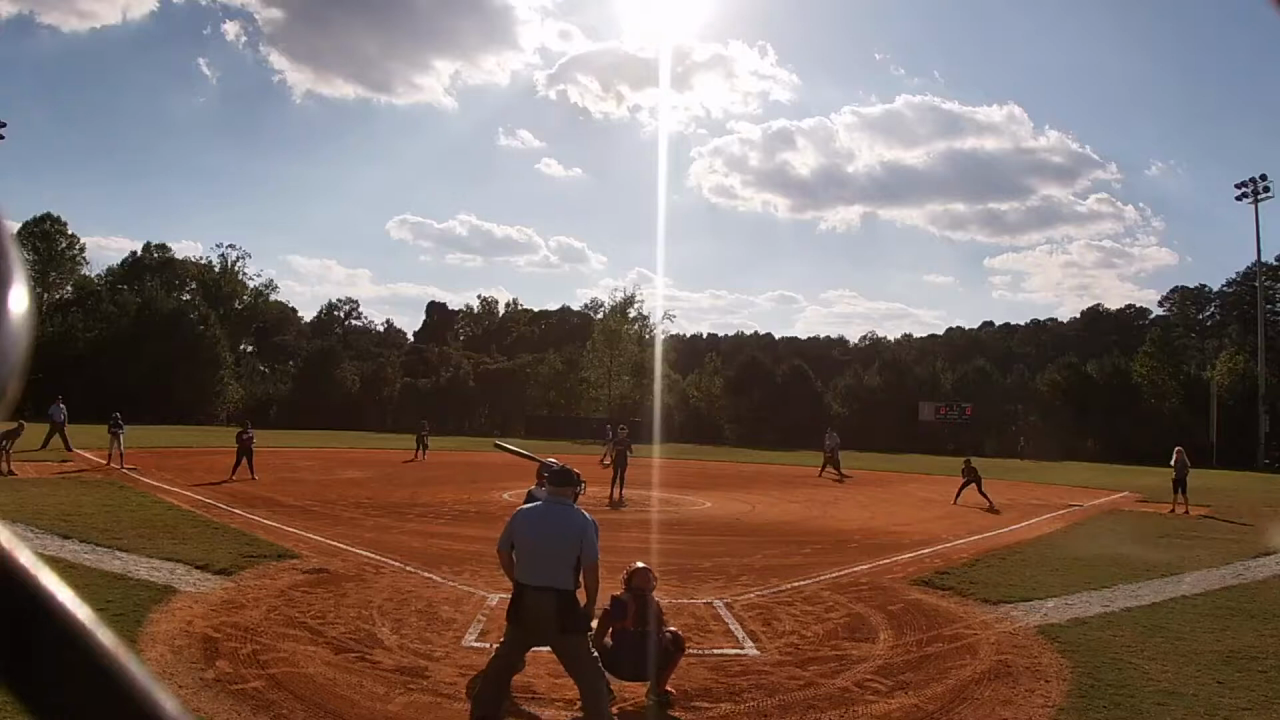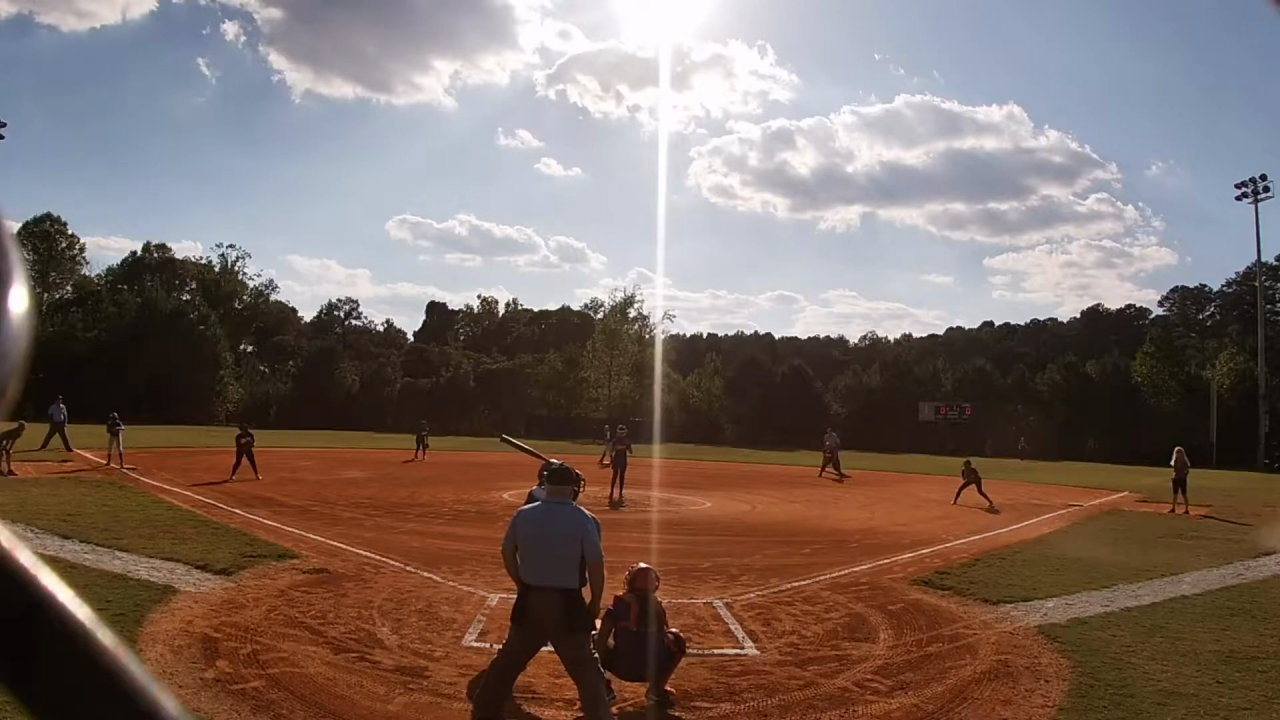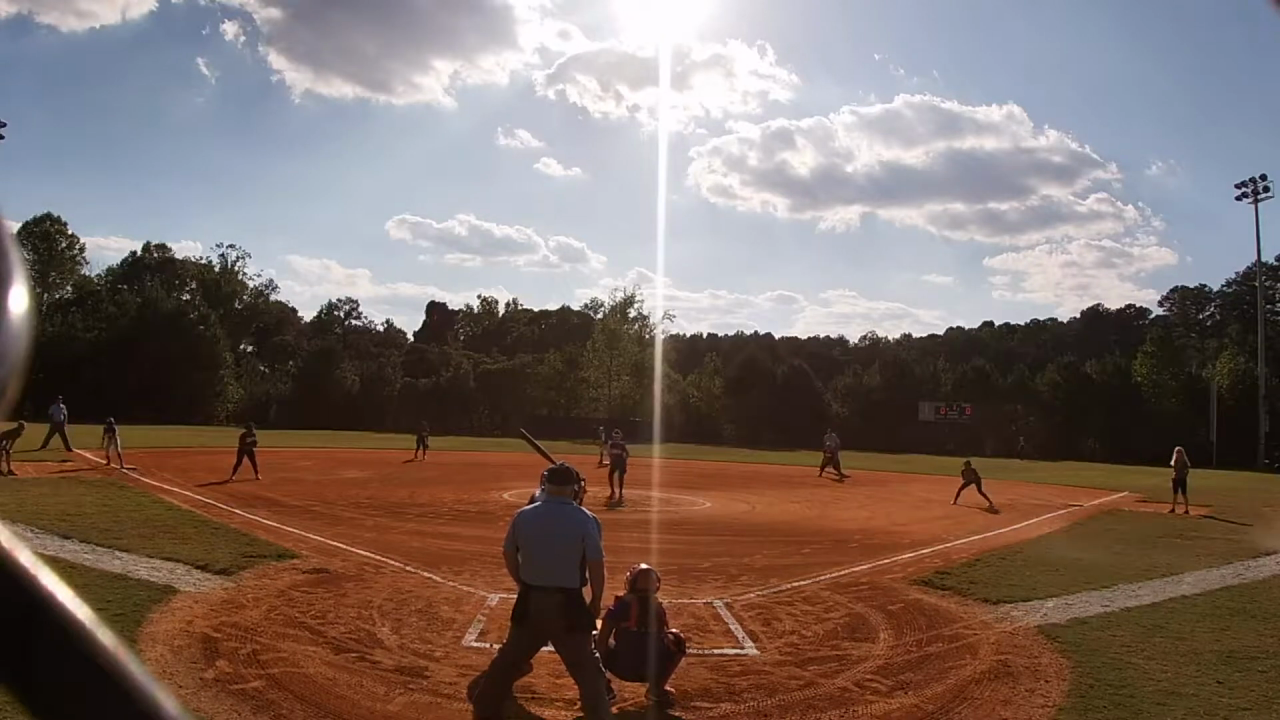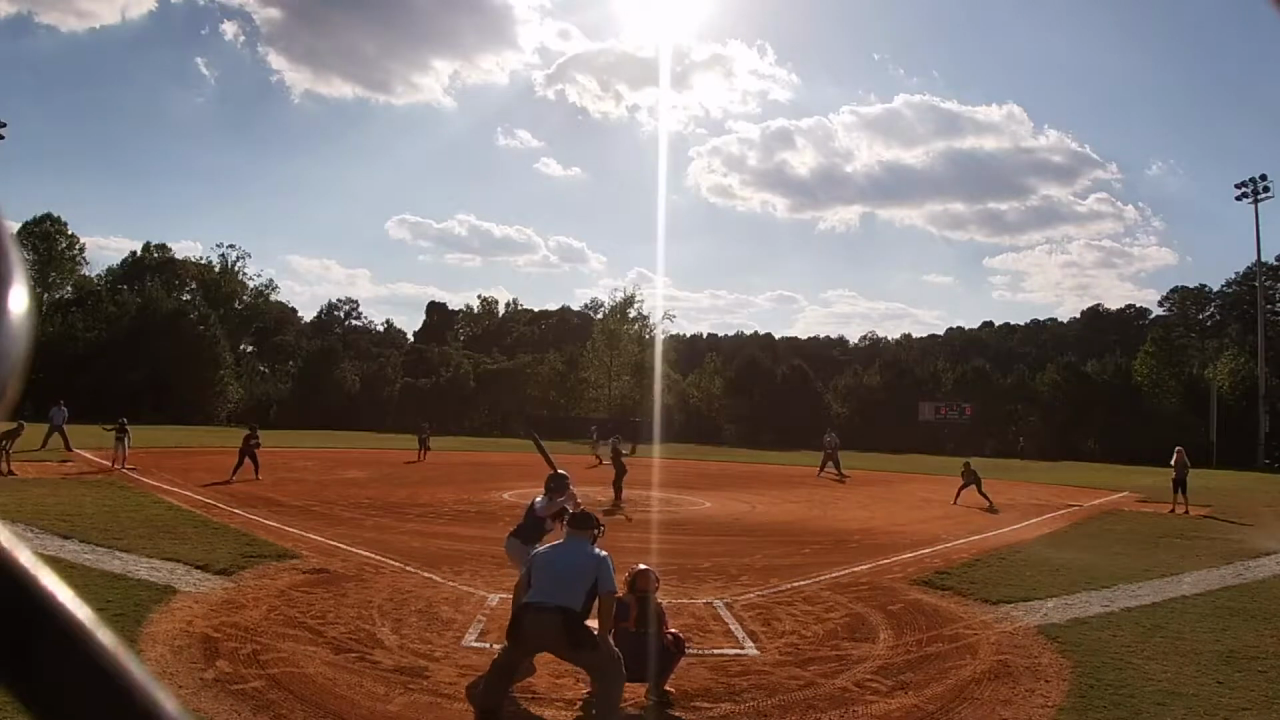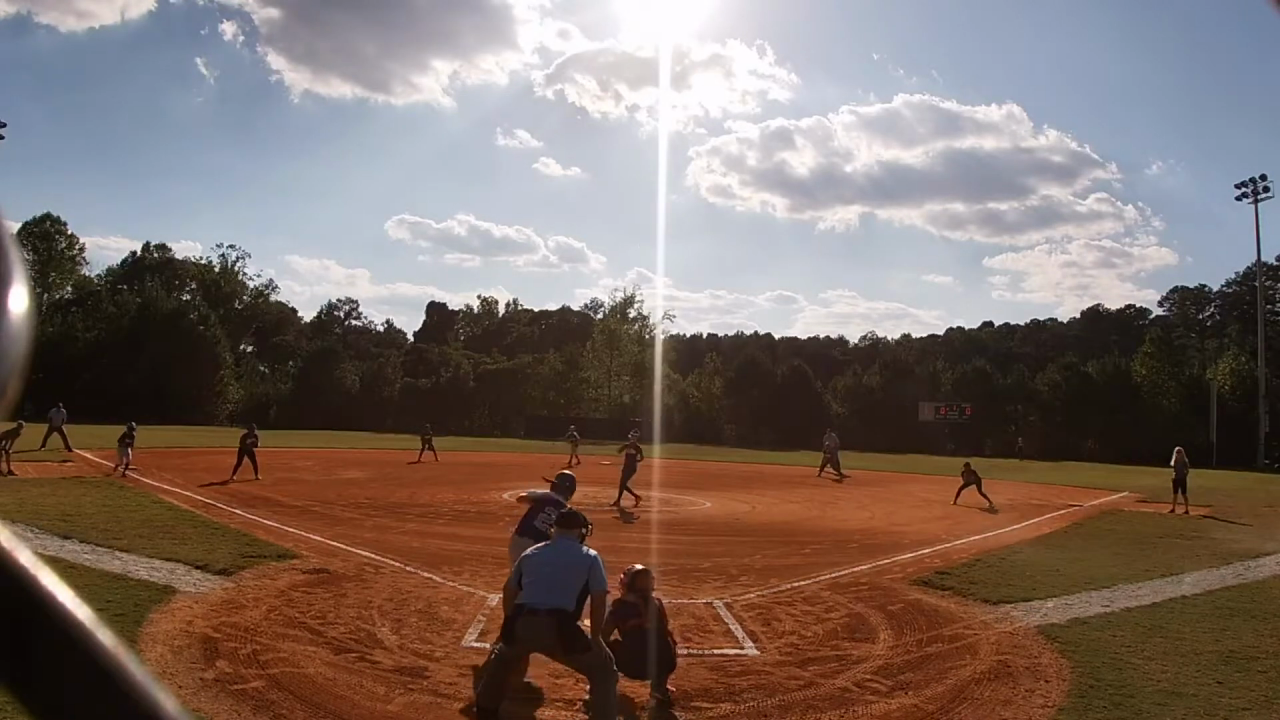
dt=0.7s
person 1, frame 1
left shoulder: (522, 514)
right shoulder: (583, 521)
left elbow: (503, 552)
right elbow: (590, 568)
right wrist: (590, 604)
left hip: (524, 601)
right hip: (561, 603)
left knee: (505, 659)
right knee: (587, 669)
person 1, frame 2
left shoulder: (523, 515)
right shoulder: (584, 520)
left elbow: (508, 555)
right elbow: (595, 566)
right wrist: (595, 600)
left hip: (529, 601)
right hip: (567, 604)
left knee: (509, 659)
right knee: (586, 669)
person 1, frame 3
left shoulder: (523, 516)
right shoulder: (585, 520)
left elbow: (509, 555)
right elbow: (596, 565)
right wrist: (596, 600)
left hip: (530, 600)
right hip: (568, 603)
left knee: (509, 658)
right knee: (586, 668)
person 1, frame 4
left shoulder: (541, 552)
right shoulder: (599, 557)
left elbow: (520, 589)
right elbow: (608, 597)
right wrist: (603, 635)
left hip: (528, 623)
right hip: (564, 626)
left knee: (507, 659)
right knee: (610, 665)
person 1, frame 5
left shoulder: (531, 553)
right shoulder: (589, 556)
left elbow: (509, 590)
right elbow: (599, 599)
left wrist: (512, 626)
right wrist: (595, 637)
left hip: (522, 626)
right hip: (559, 628)
left knee: (503, 656)
right knee: (603, 668)
